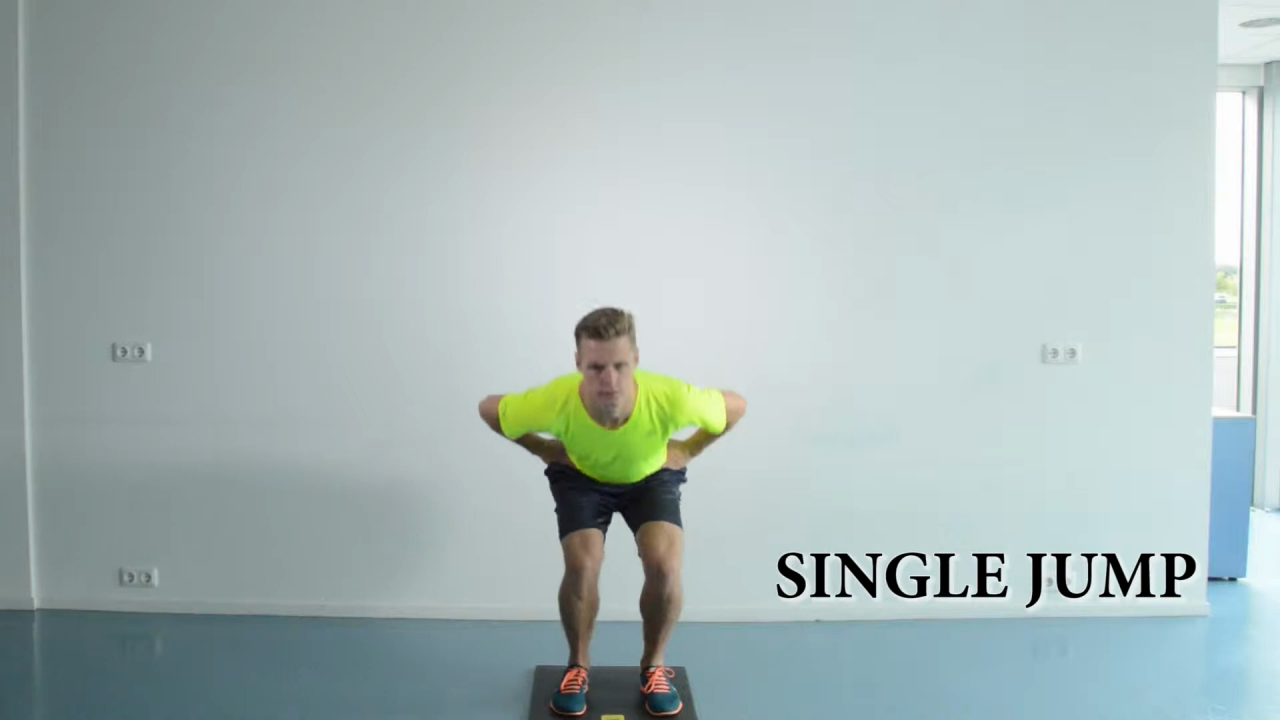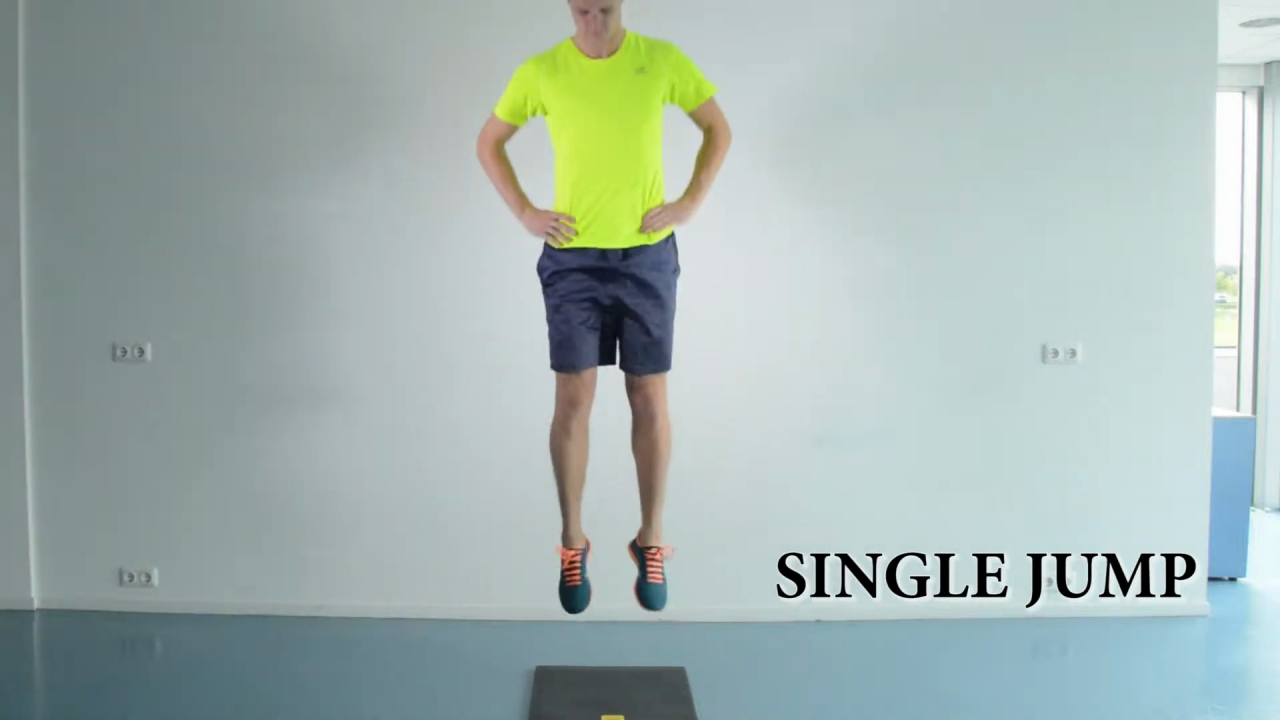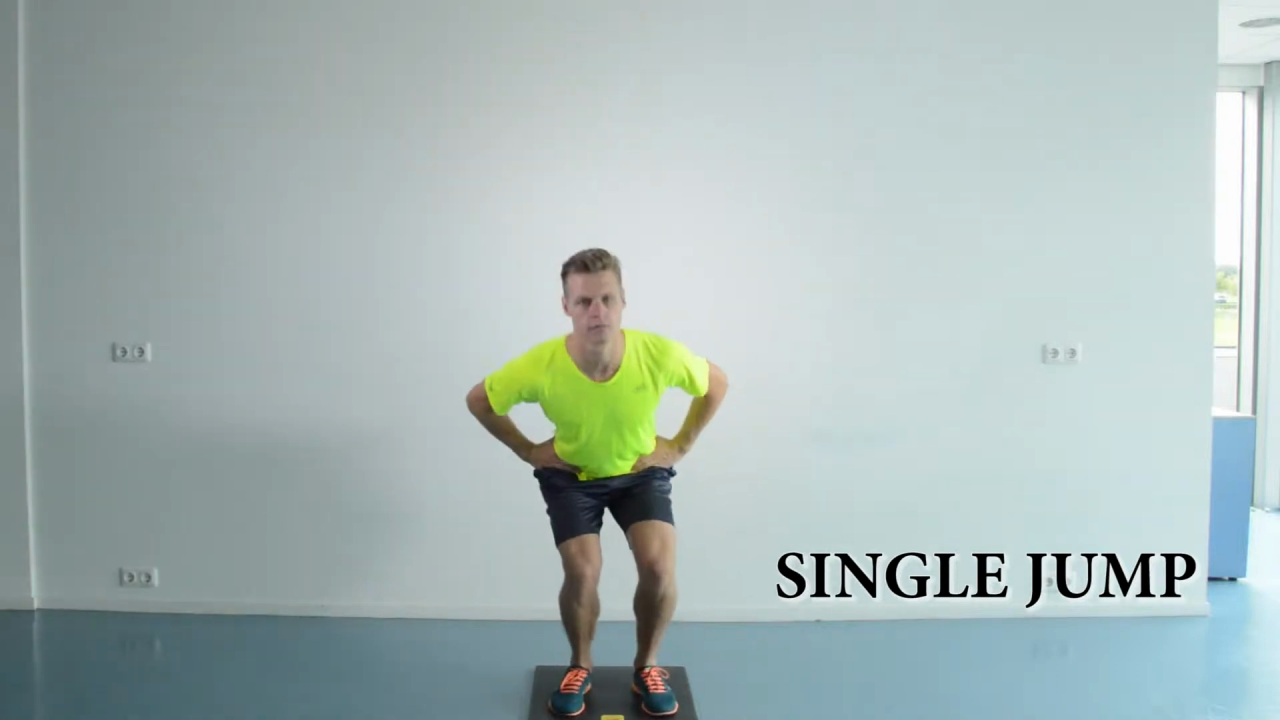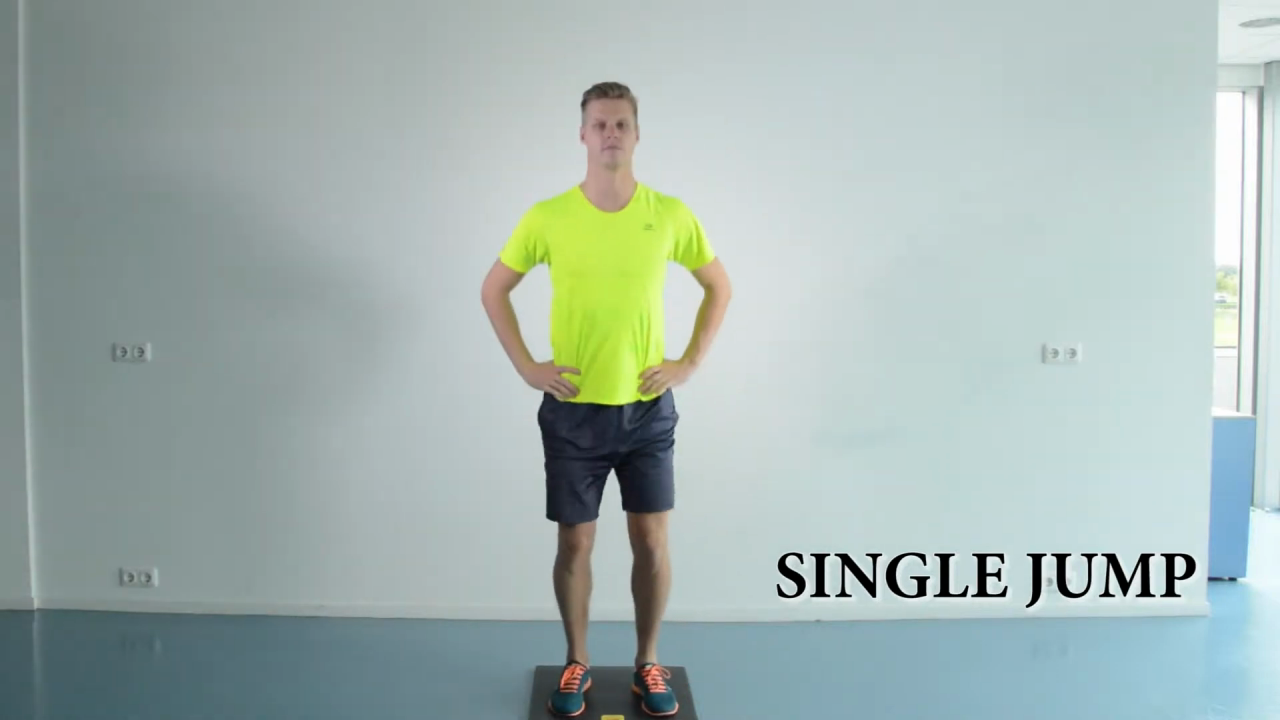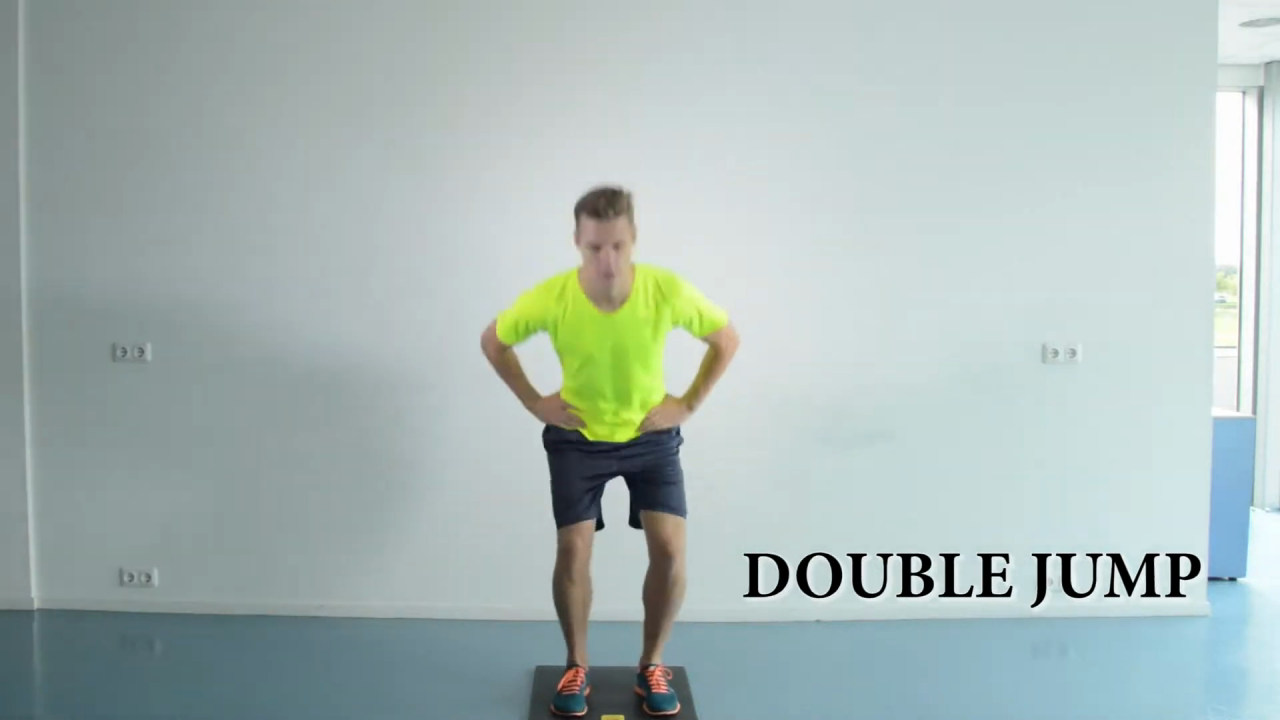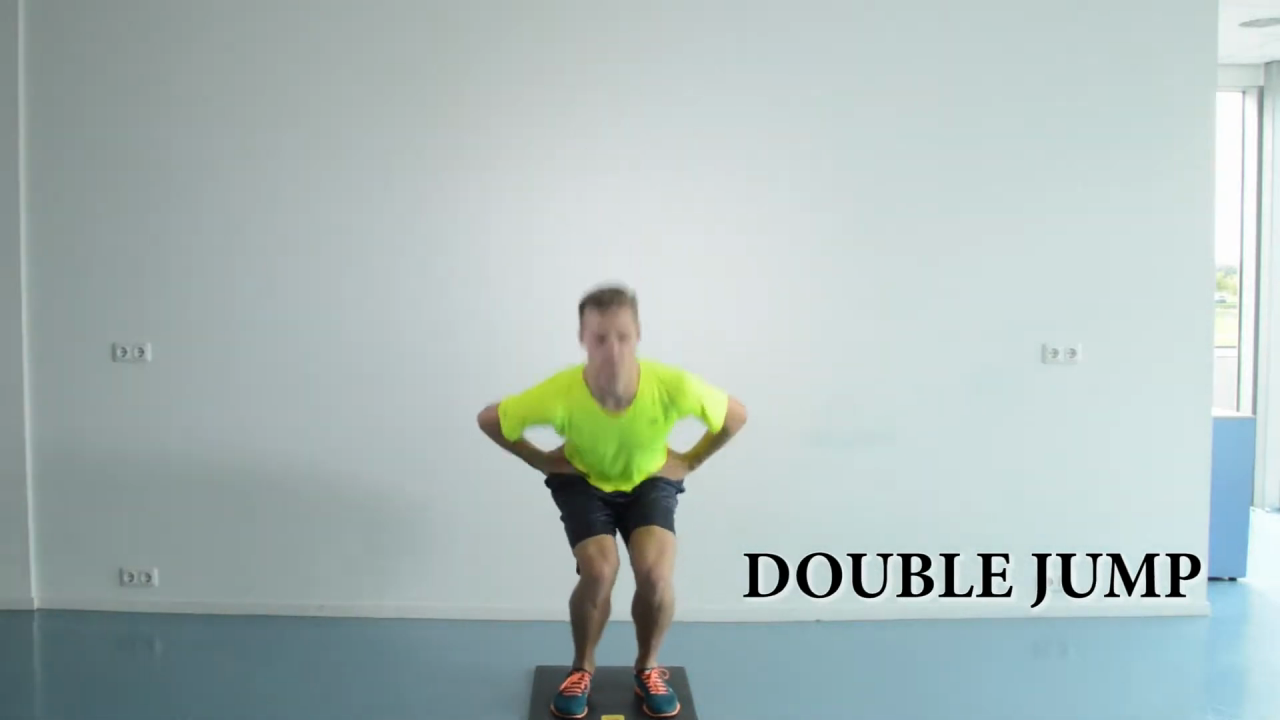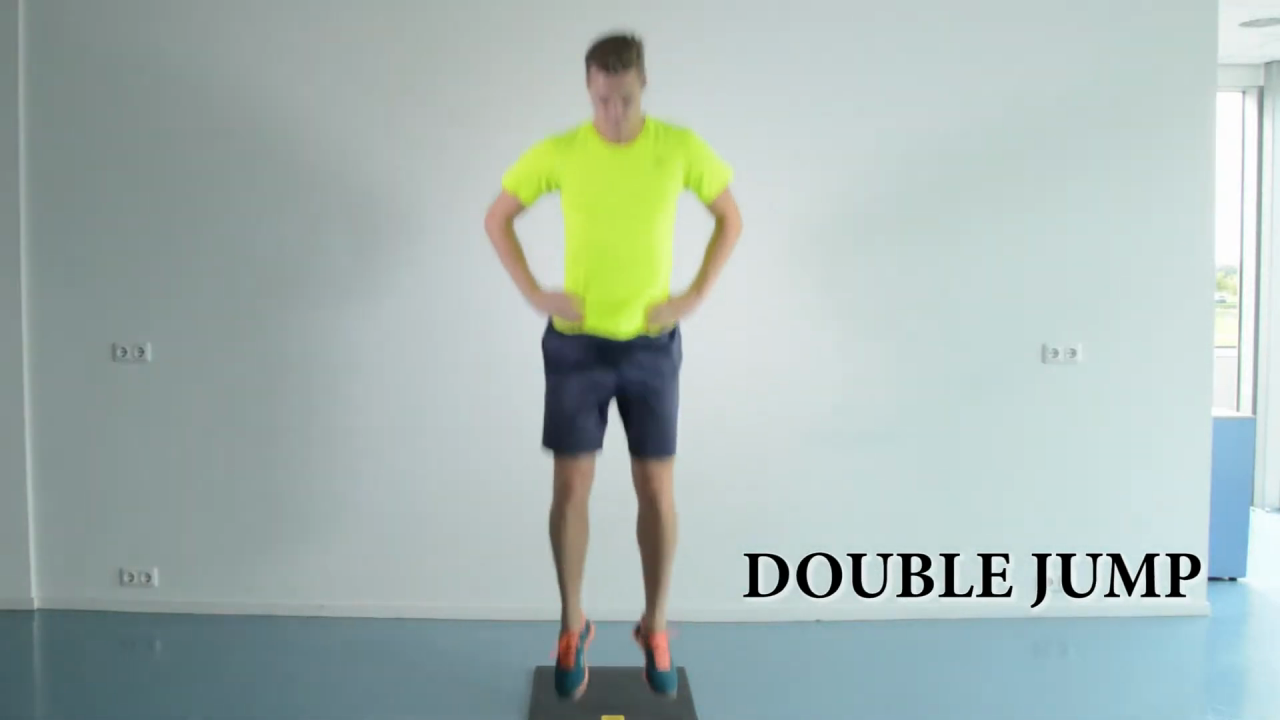
dt=0.7s
person 1, frame 1
left shoulder: (670, 398)
right shoulder: (554, 402)
left elbow: (735, 405)
right elbow: (489, 408)
left wrist: (688, 450)
right wrist: (542, 449)
left hip: (651, 476)
right hip: (582, 477)
left knee: (664, 565)
right knee: (582, 565)
left ankle: (653, 667)
right ankle: (577, 666)
person 1, frame 2
left shoulder: (662, 60)
right shoulder: (541, 72)
left elbow: (719, 131)
right elbow: (489, 143)
left wrist: (688, 204)
right wrist: (526, 214)
left hip: (647, 258)
right hip: (573, 261)
left knee: (648, 401)
right knee: (573, 402)
left ankle: (651, 544)
right ankle: (572, 546)
person 1, frame 3
left shoulder: (661, 355)
right shoulder: (538, 368)
left elbow: (717, 384)
right elbow: (478, 401)
left wrist: (681, 445)
right wrist: (529, 450)
left hip: (640, 472)
right hip: (570, 475)
left knee: (659, 566)
right knee: (582, 571)
left ankle: (647, 665)
right ankle: (580, 665)
person 1, frame 4
left shoulder: (670, 214)
right shoulder: (547, 217)
left elbow: (718, 287)
right elbow: (493, 289)
left wrist: (690, 361)
right wrist: (526, 366)
left hip: (646, 406)
right hip: (572, 408)
left knee: (651, 540)
right knee: (575, 542)
left ankle: (648, 663)
right ankle: (577, 663)
person 1, frame 5
left shoulder: (668, 290)
right shoulder: (550, 297)
left elbow: (726, 340)
right elbow: (493, 342)
left wrist: (690, 403)
right wrist: (534, 401)
left hip: (649, 433)
right hip: (577, 434)
left knee: (669, 549)
right knee: (573, 551)
left ankle: (652, 665)
right ankle: (577, 665)
person 1, frame 6
left shoulder: (673, 387)
right shoulder: (559, 394)
left elbow: (736, 415)
right elbow: (489, 419)
left wrist: (689, 462)
right wrist: (543, 460)
left hip: (648, 484)
right hip: (584, 485)
left knee: (656, 573)
right knee: (598, 572)
left ankle: (648, 666)
right ankle: (582, 667)
person 1, frame 7
left shoulder: (679, 146)
right shoulder: (558, 151)
left elbow: (729, 218)
right elbow: (497, 218)
left wrist: (696, 294)
right wrist: (534, 294)
left hip: (650, 342)
right hip: (575, 342)
left knee: (655, 485)
right knee: (571, 483)
left ankle: (655, 624)
right ankle: (572, 624)
